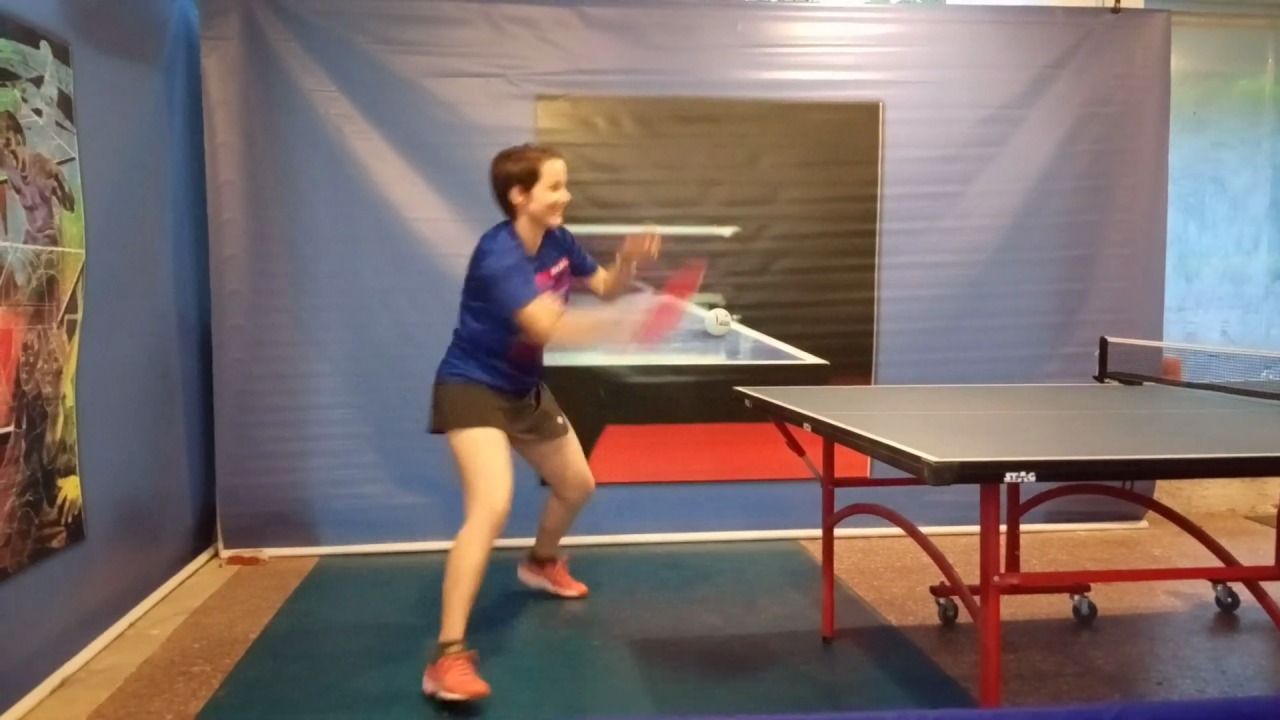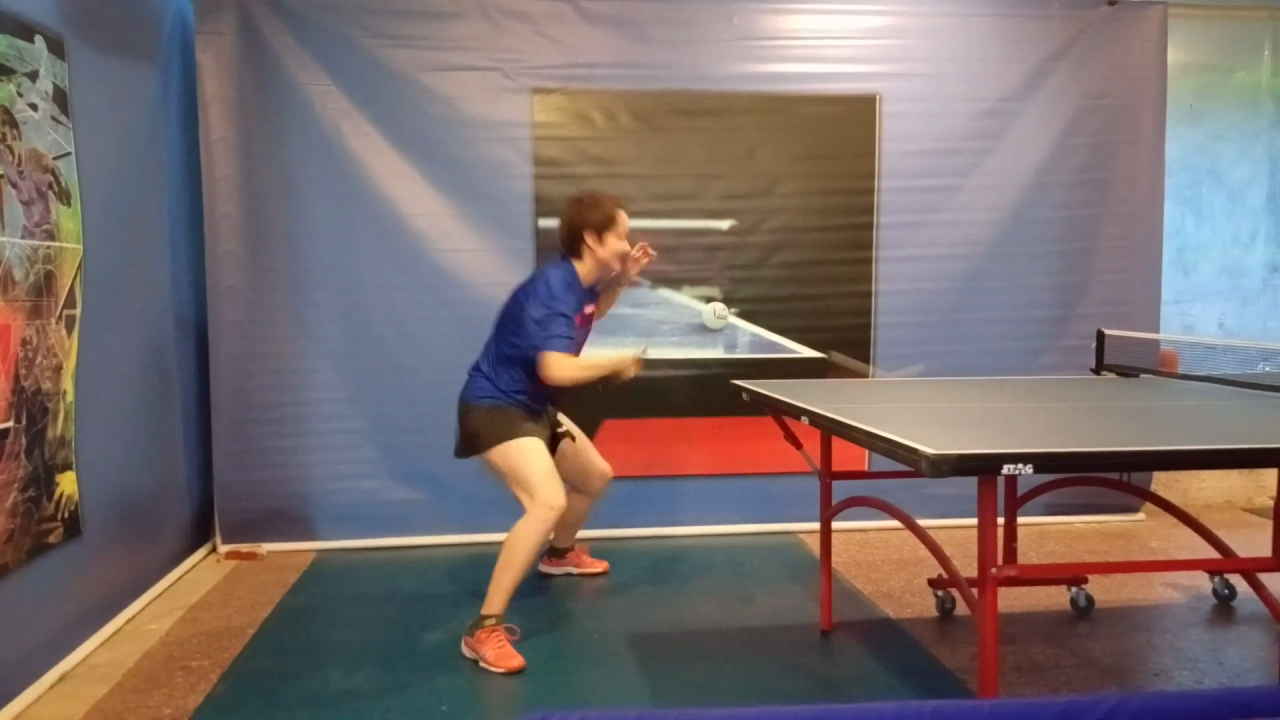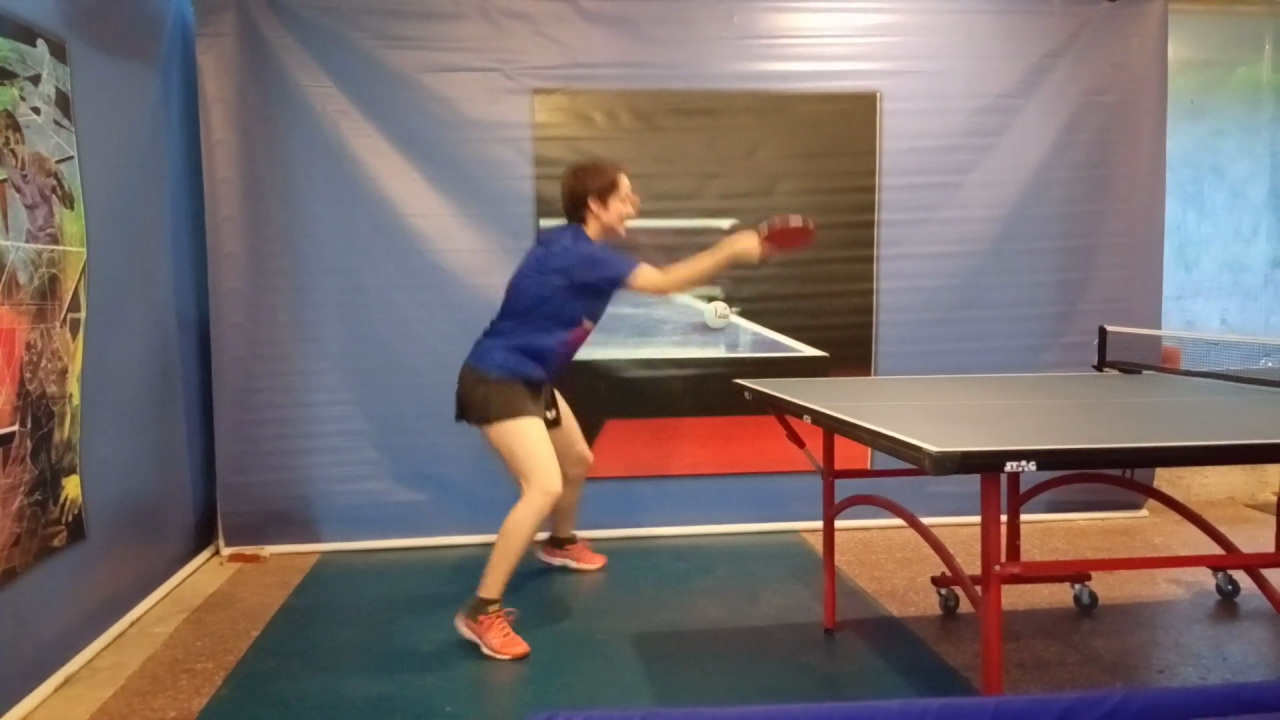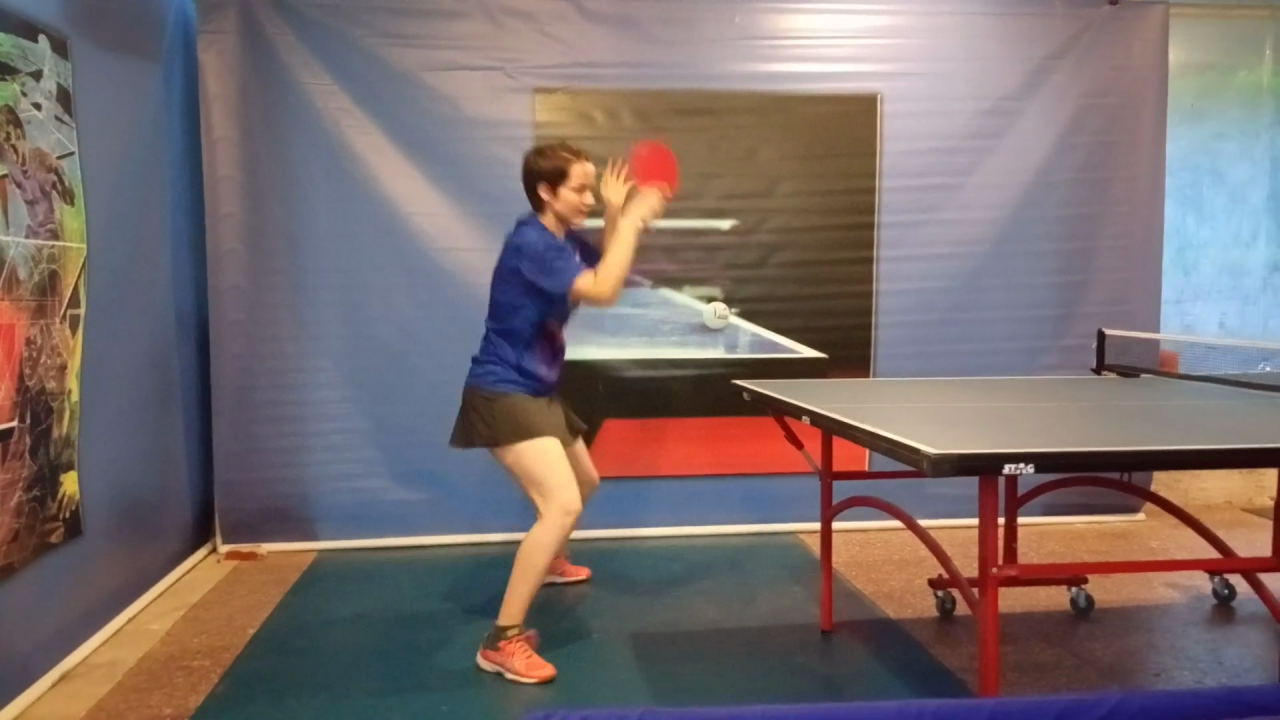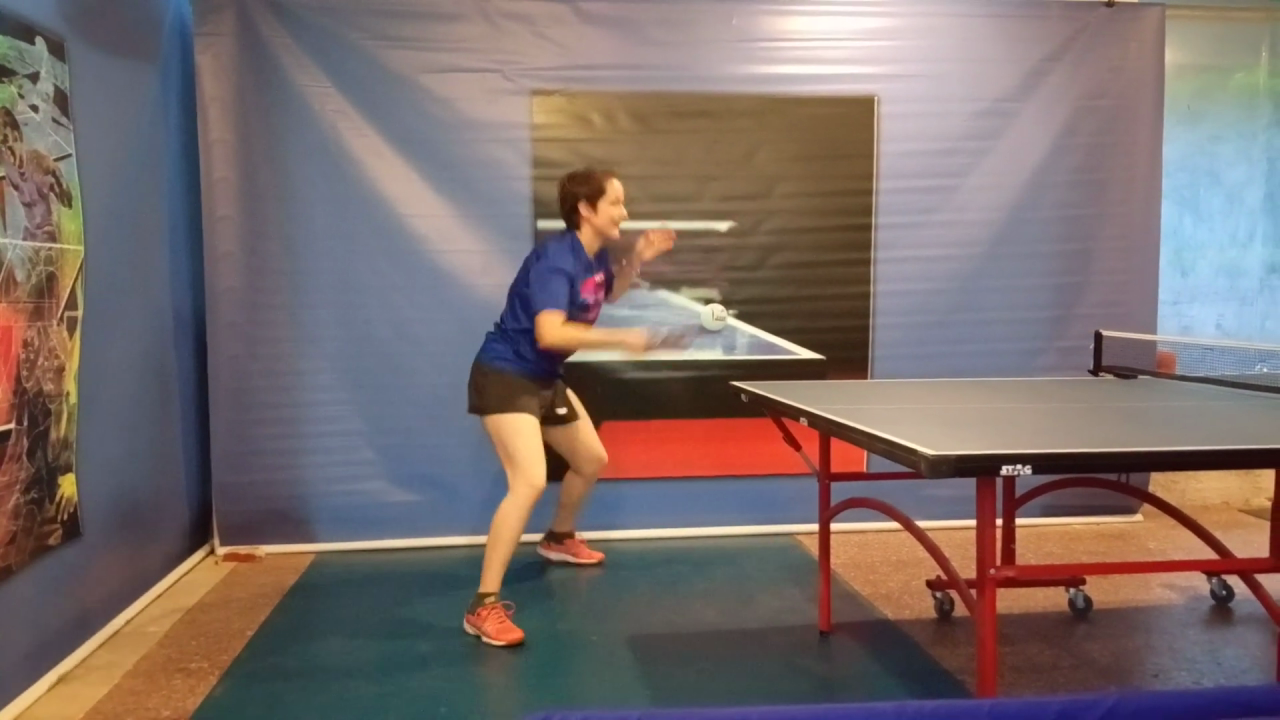
dt=1s
person 1, frame 1
left shoulder: (558, 240)
right shoulder: (498, 256)
left elbow: (603, 286)
right elbow: (547, 327)
left wrist: (629, 259)
right wrist: (624, 324)
left hip: (525, 389)
right hip: (472, 389)
left knee: (578, 486)
right knee: (491, 505)
left ankle: (542, 562)
right ankle: (449, 654)
person 1, frame 2
left shoulder: (581, 282)
right shoulder: (554, 290)
left elbow: (596, 308)
right elbow: (558, 371)
left wrist: (626, 274)
right wrist: (616, 362)
left hip: (531, 406)
right hip: (494, 409)
left knee: (595, 475)
right knee: (549, 503)
left ankle: (560, 552)
right ankle: (485, 629)
person 1, frame 3
left shoulder: (568, 243)
right shoulder: (575, 252)
right elbow: (663, 283)
left wrist: (615, 237)
right wrist: (731, 249)
left hip: (529, 378)
right hip: (495, 380)
left knee: (579, 462)
right knee: (545, 487)
left ankle: (559, 543)
right ankle: (481, 611)
person 1, frame 4
left shoulder: (565, 238)
right shoulder: (530, 245)
left elbow: (606, 270)
right elbow: (603, 291)
left wrist: (618, 213)
right wrist: (633, 218)
left hip: (538, 392)
right hip: (504, 396)
left knee: (585, 483)
right knee: (562, 507)
left ankle: (547, 559)
right ankle: (503, 639)
person 1, frame 5
left shoulder: (597, 255)
right shoulder: (555, 258)
left elbow: (608, 294)
right elbow: (550, 334)
left wrist: (638, 258)
right wrist: (620, 338)
left hip: (542, 378)
right hip: (504, 376)
left knee: (592, 460)
right knee: (529, 482)
left ankle: (560, 538)
right ankle: (484, 604)
